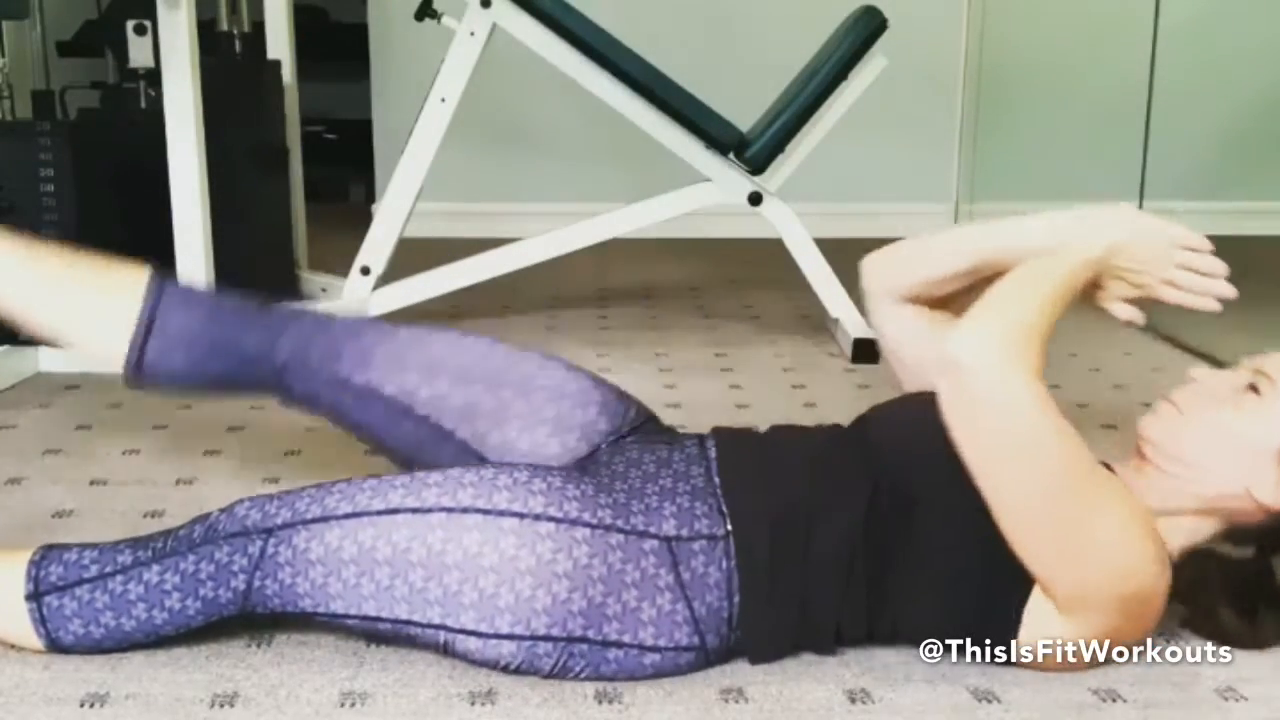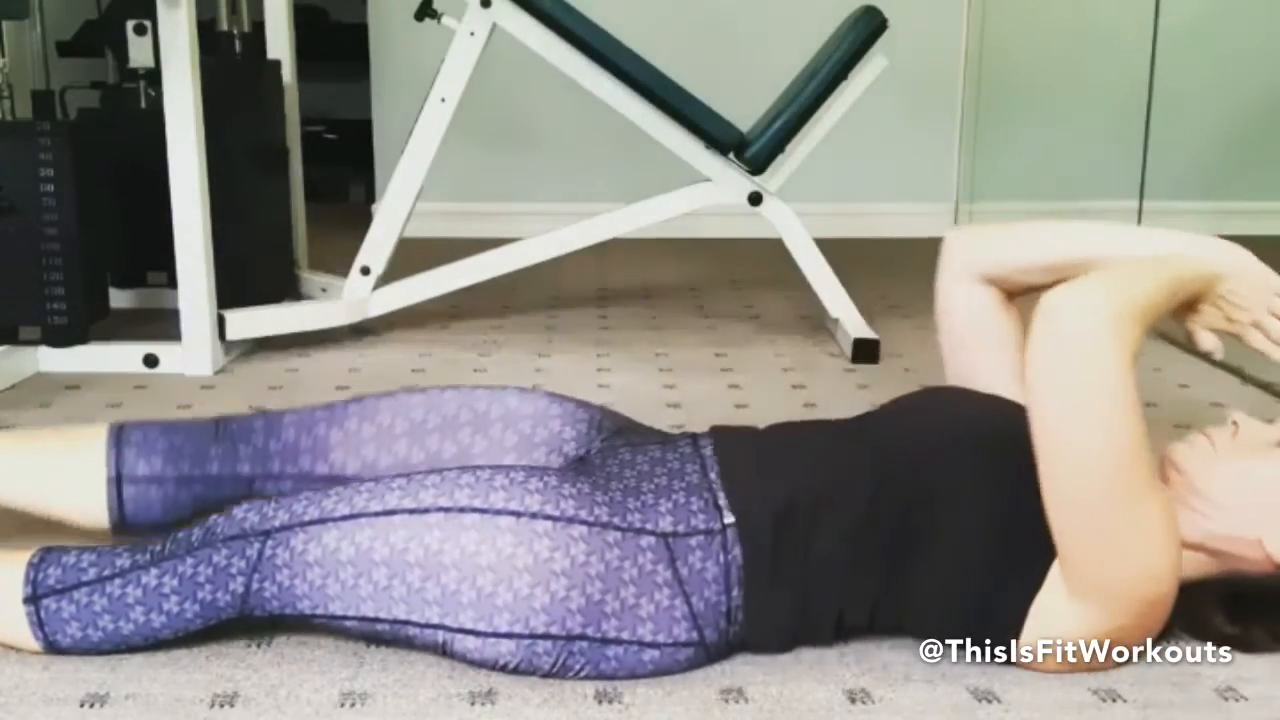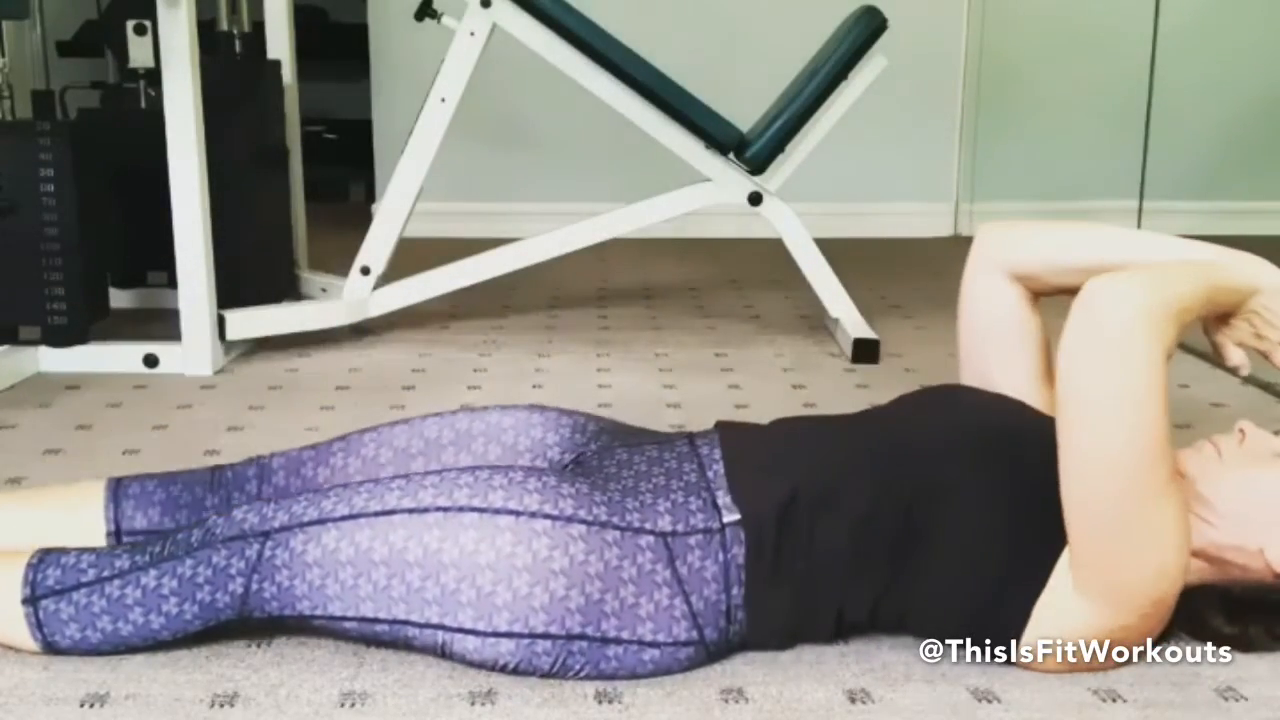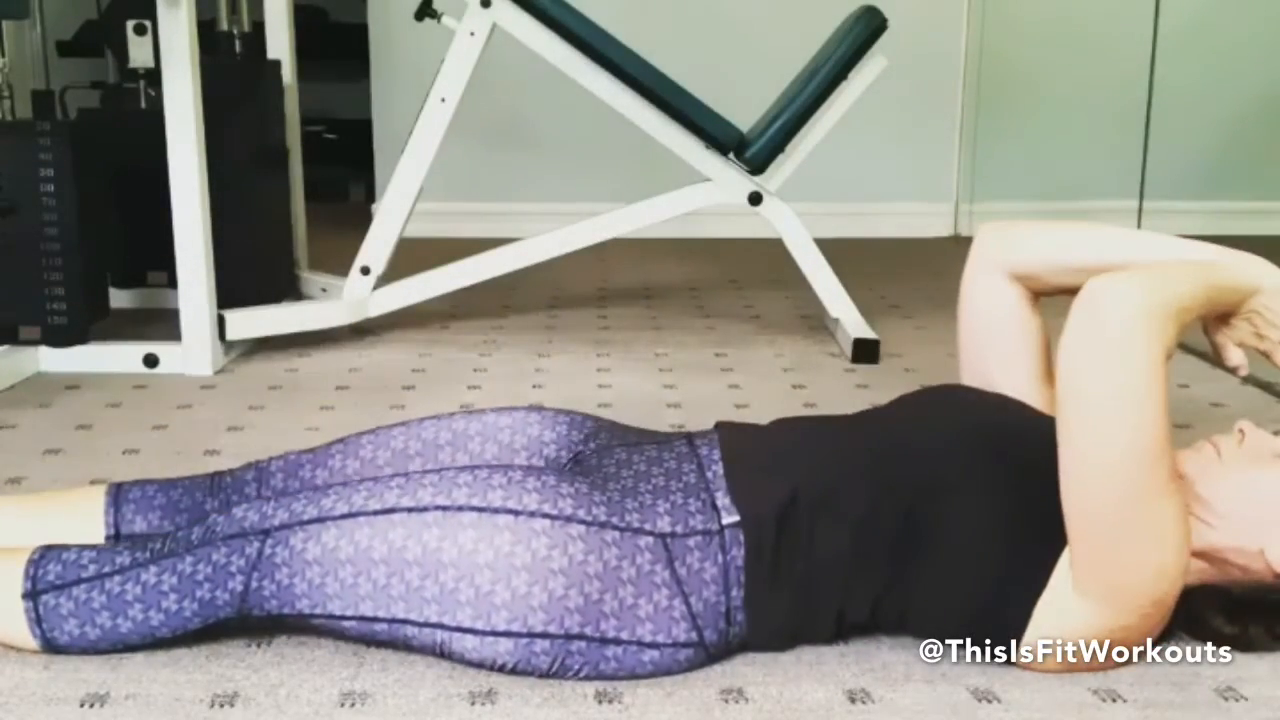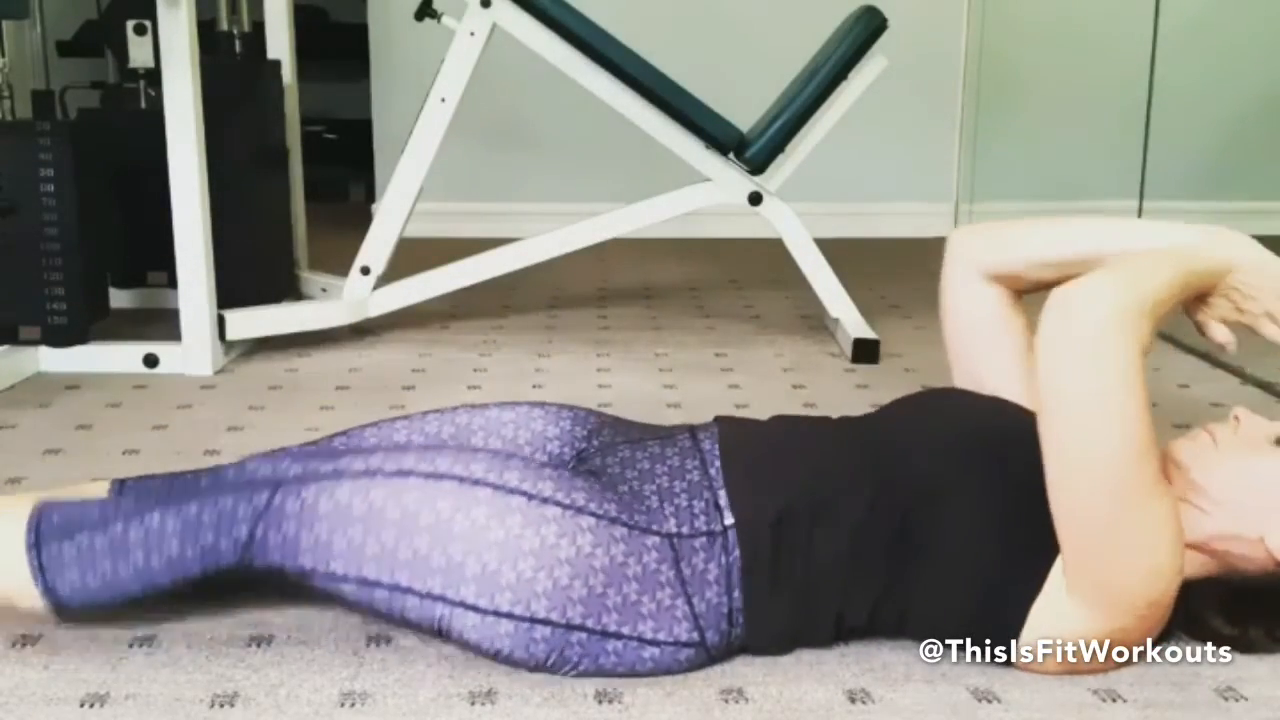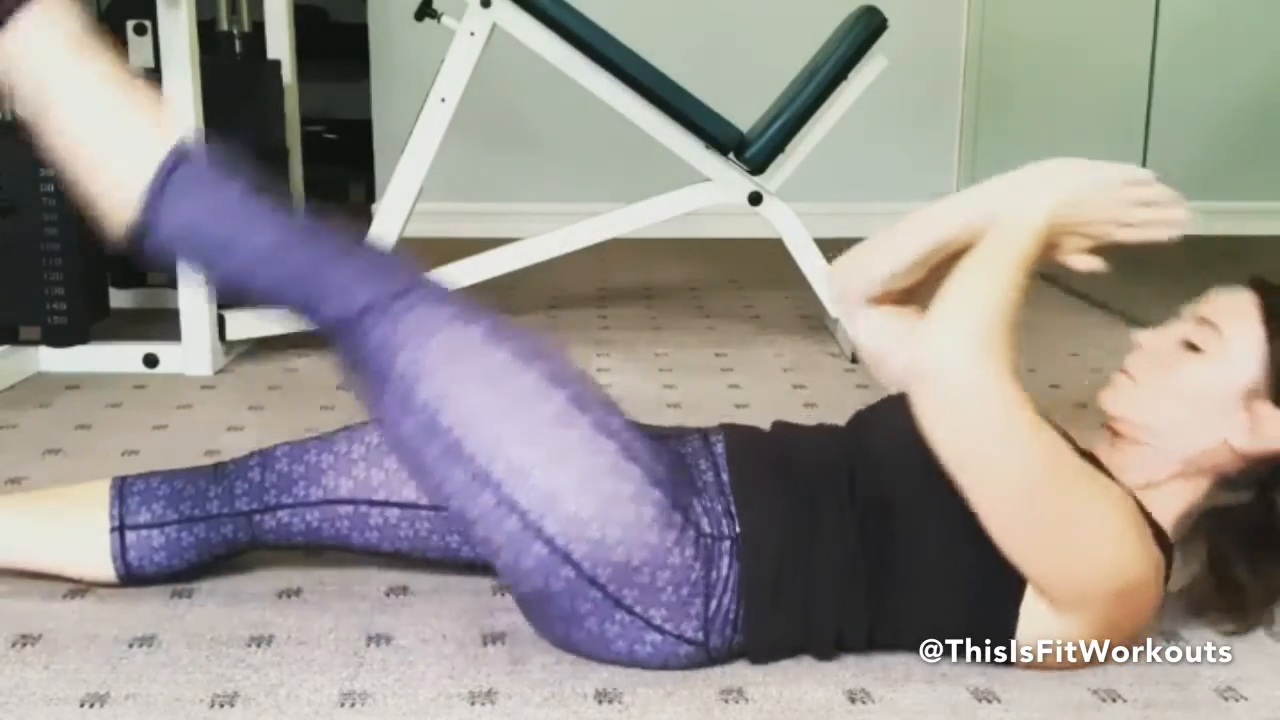
dt=0.3s
person 1, frame 1
left shoulder: (1111, 577)
right shoulder: (1059, 502)
left elbow: (978, 363)
right elbow: (892, 282)
left wrist: (1088, 253)
right wrist: (1081, 232)
left hip: (670, 573)
right hip: (659, 466)
left knee: (249, 551)
right knee: (292, 340)
person 1, frame 2
left shoulder: (1121, 580)
right shoulder: (1052, 458)
left elbow: (1072, 331)
right elbow: (968, 261)
left hip: (667, 568)
right hip: (664, 468)
left knee: (243, 552)
right knee: (250, 455)
person 1, frame 3
left shoulder: (1126, 580)
right shoulder: (1062, 468)
left elbow: (1114, 322)
right elbow: (999, 258)
left hip: (673, 569)
right hip: (659, 472)
left knee: (244, 563)
right knee: (240, 494)
person 1, frame 4
left shoulder: (1126, 579)
right shoulder: (1063, 468)
left elbow: (1114, 321)
right elbow: (1000, 258)
left hip: (669, 571)
right hip: (661, 470)
left knee: (247, 561)
right knee: (243, 500)
person 1, frame 5
left shoulder: (1126, 581)
right shoulder: (1077, 477)
left elbow: (1080, 332)
right elbow: (975, 261)
left hip: (671, 578)
right hip: (663, 471)
left knee: (269, 505)
right knee: (272, 491)
person 1, frame 6
left shoulder: (1108, 561)
right shoulder: (1051, 452)
left elbow: (955, 388)
right elbow: (863, 293)
left wrist: (1021, 222)
right wrist: (1017, 203)
left hip: (665, 581)
right hip: (680, 484)
left knee: (370, 296)
right knee: (263, 491)
